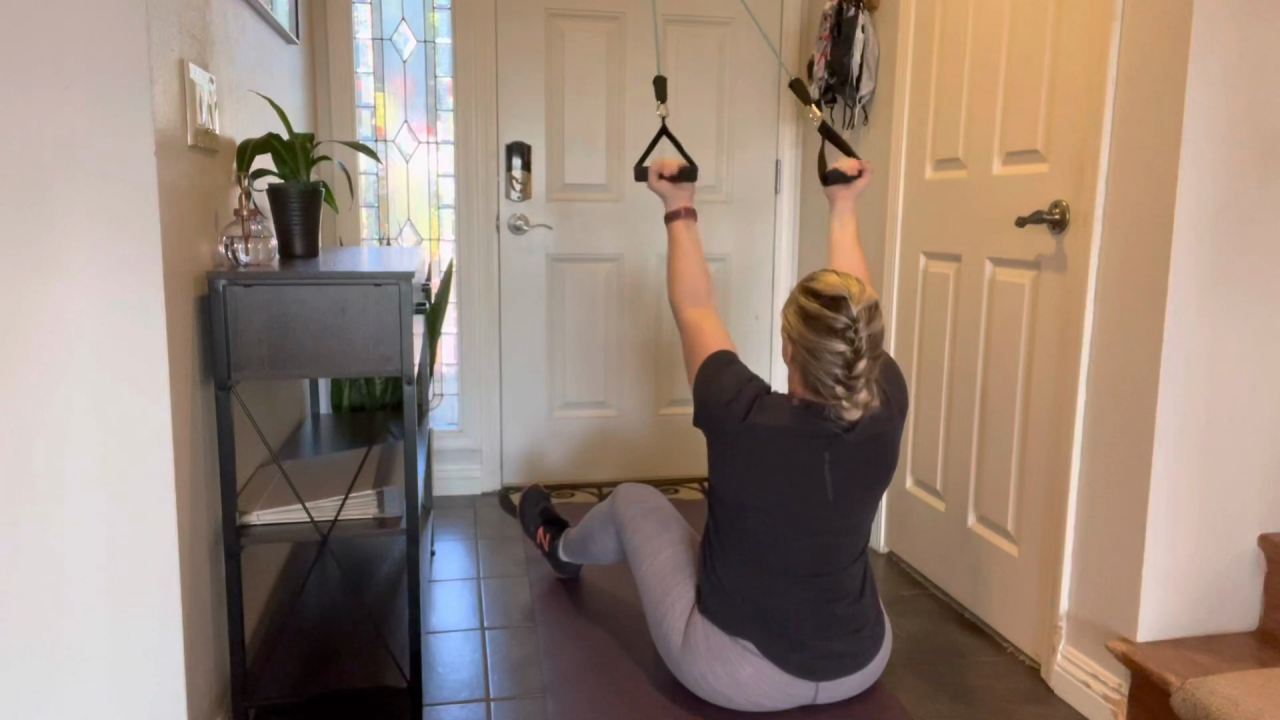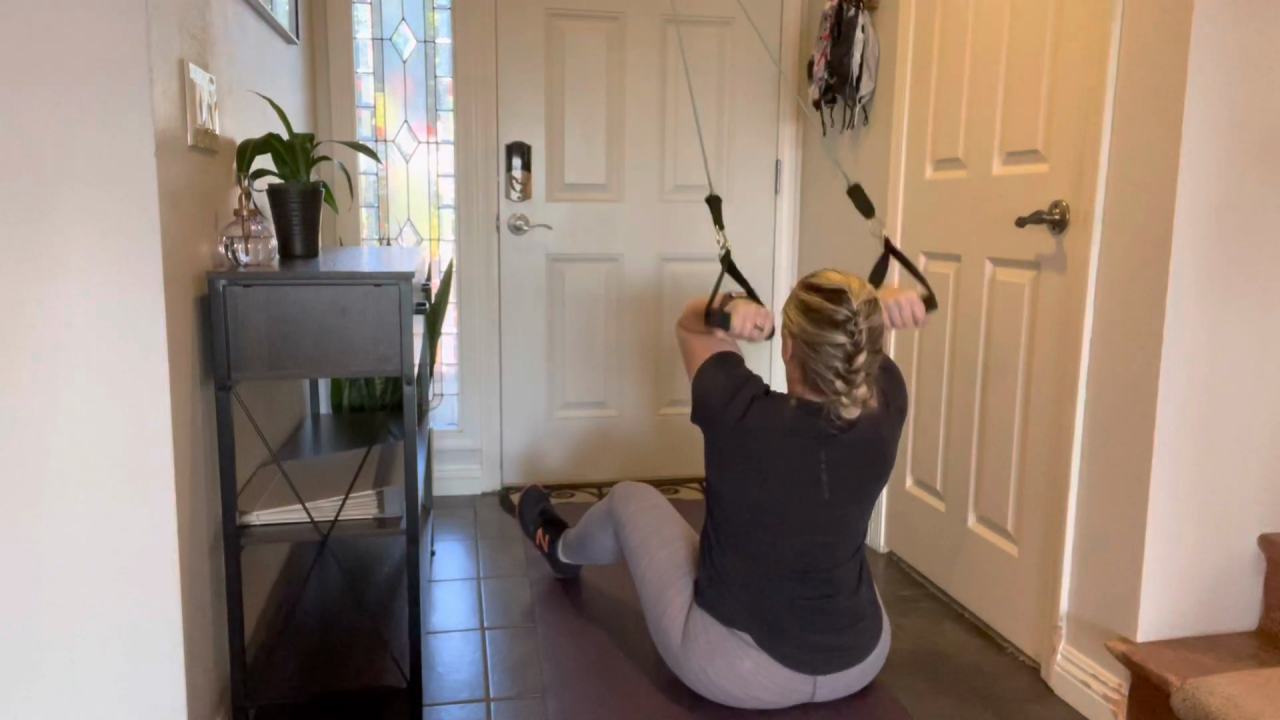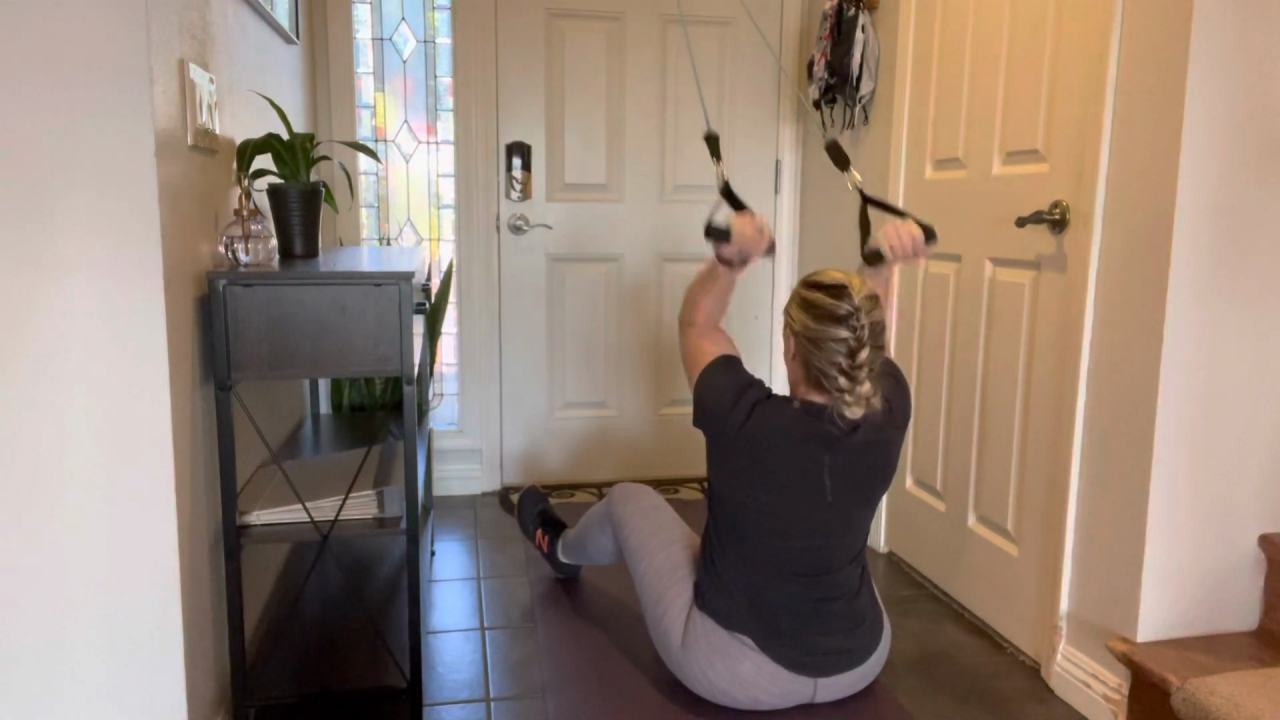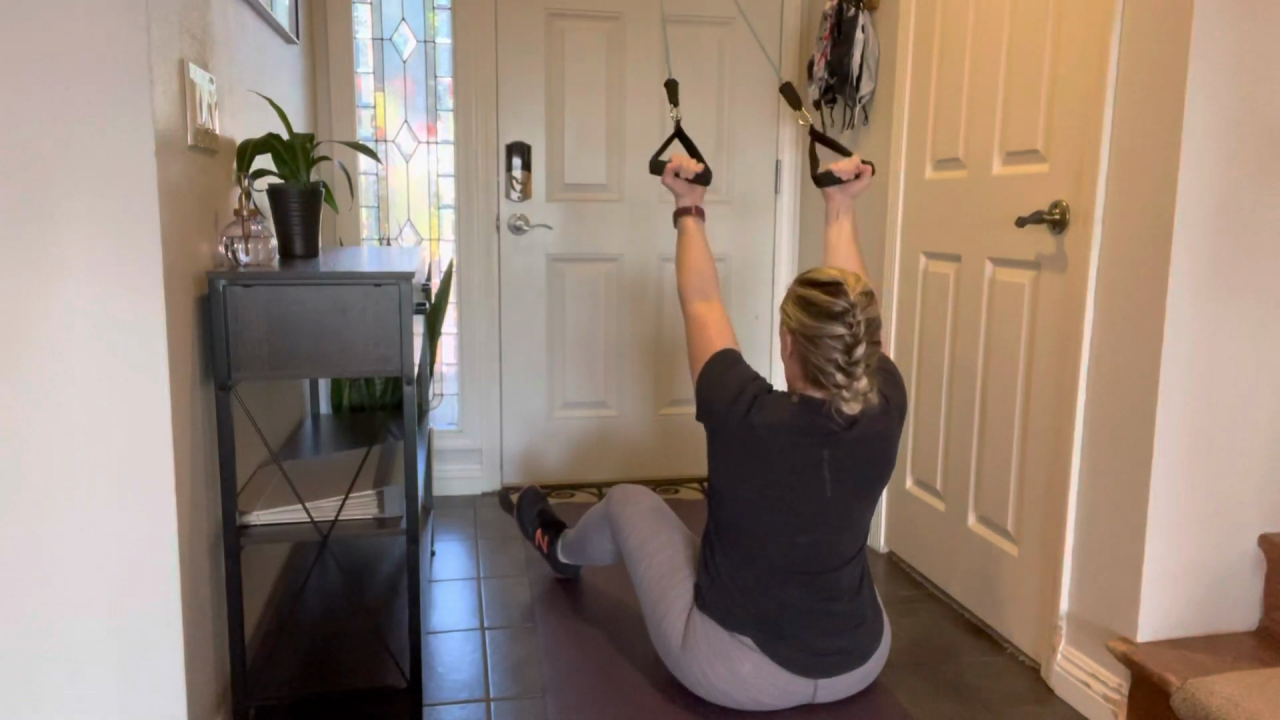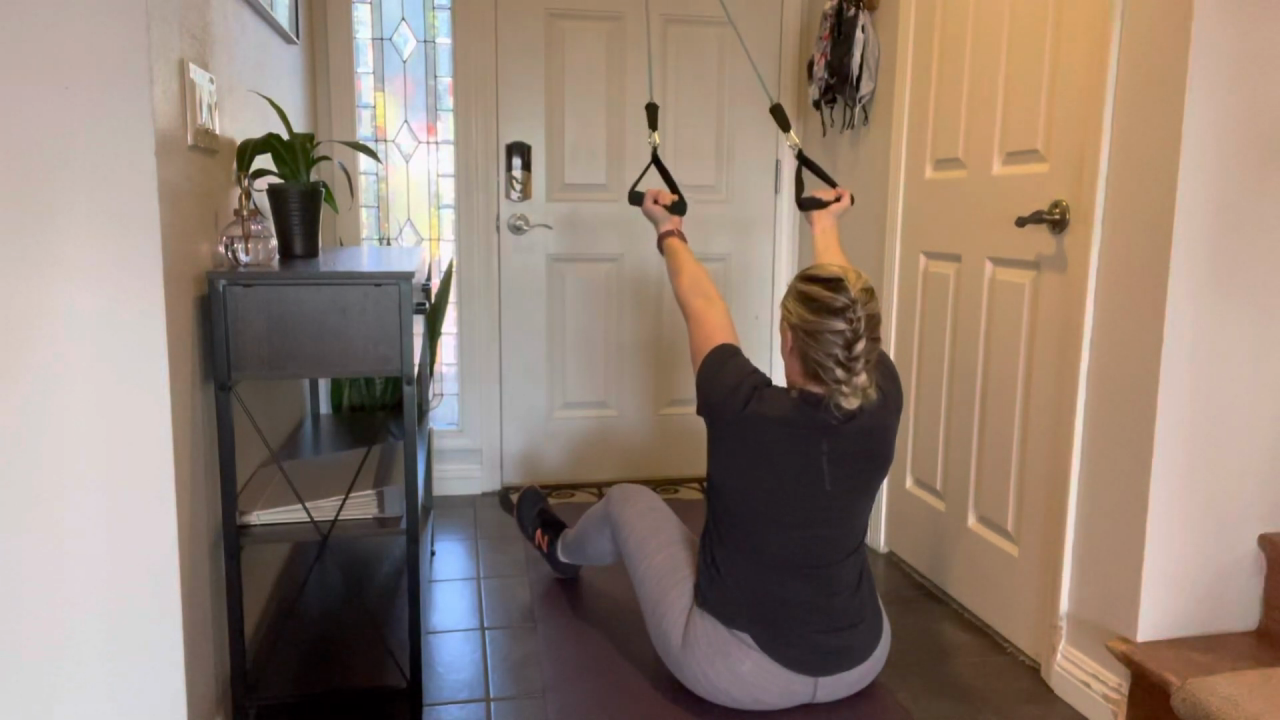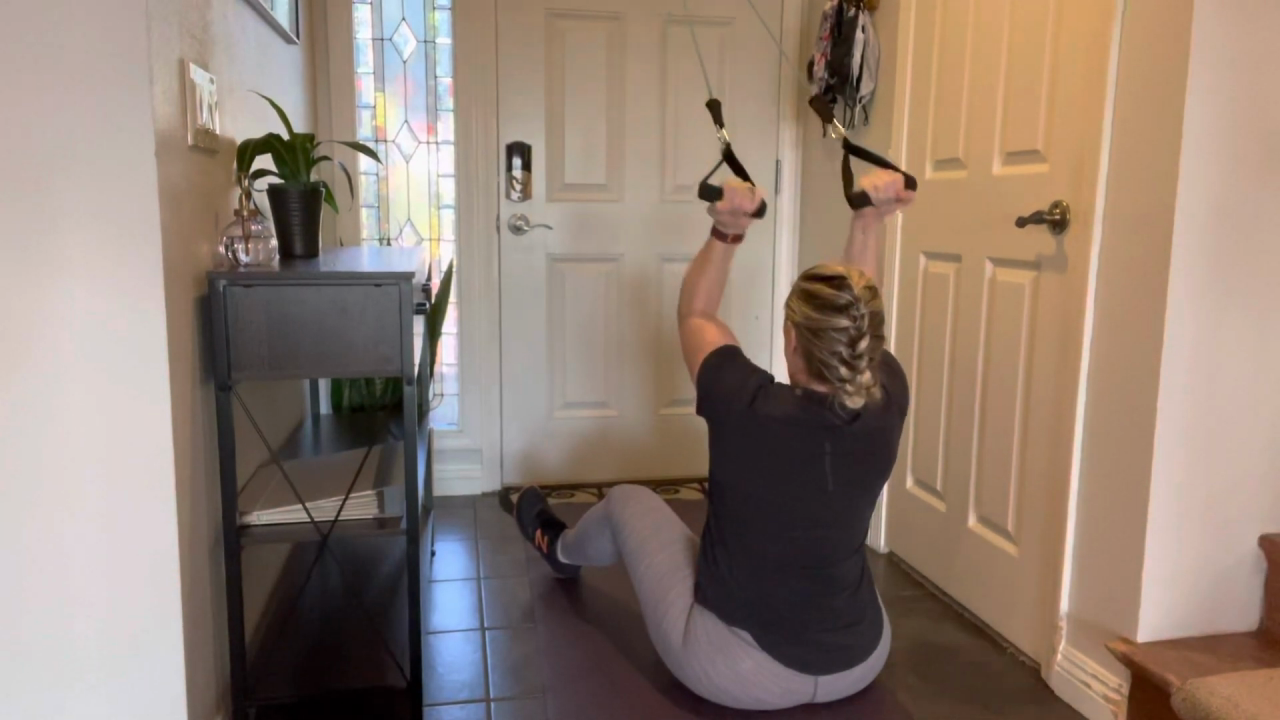
dt=0.7s
person 1, frame 1
left shoulder: (744, 420)
right shoulder: (883, 417)
left elbow: (695, 311)
right elbow: (855, 313)
left wrist: (679, 210)
right wrist: (843, 206)
left hip: (735, 676)
right hip: (859, 666)
left knee: (633, 503)
left ankle: (561, 548)
person 1, frame 2
left shoulder: (741, 417)
right shoulder: (883, 413)
left elbow: (689, 324)
right elbow: (857, 336)
left wrist: (734, 307)
right wrist: (880, 302)
left hip: (737, 674)
left knee: (630, 500)
left ankle: (561, 549)
person 1, frame 3
left shoulder: (744, 422)
right shoulder: (888, 418)
left elbow: (696, 323)
right elbow: (861, 328)
left wrist: (727, 259)
right wrist: (881, 262)
left hip: (734, 673)
right hip: (859, 665)
left knee: (629, 499)
left ankle: (562, 551)
person 1, frame 4
left shoulder: (746, 418)
right shoulder: (883, 412)
left elbow: (701, 305)
right elbow: (849, 308)
left wrist: (688, 209)
right wrist: (840, 207)
left hip: (736, 675)
right hip: (858, 666)
left knee: (627, 502)
left ankle: (559, 548)
person 1, frame 5
left shoulder: (744, 411)
right shoulder: (880, 408)
left elbow: (701, 307)
right elbow: (848, 310)
left wrist: (669, 232)
right wrist: (823, 223)
left hip: (735, 674)
right hip: (857, 665)
left knee: (627, 500)
left ankle: (561, 550)
person 1, frame 6
left shoulder: (748, 411)
right shoulder: (886, 409)
left elbow: (693, 314)
right elbow: (854, 312)
left wrist: (726, 231)
right wrist: (869, 220)
left hip: (737, 674)
right hip: (858, 664)
left knee: (627, 503)
left ankle: (561, 550)
